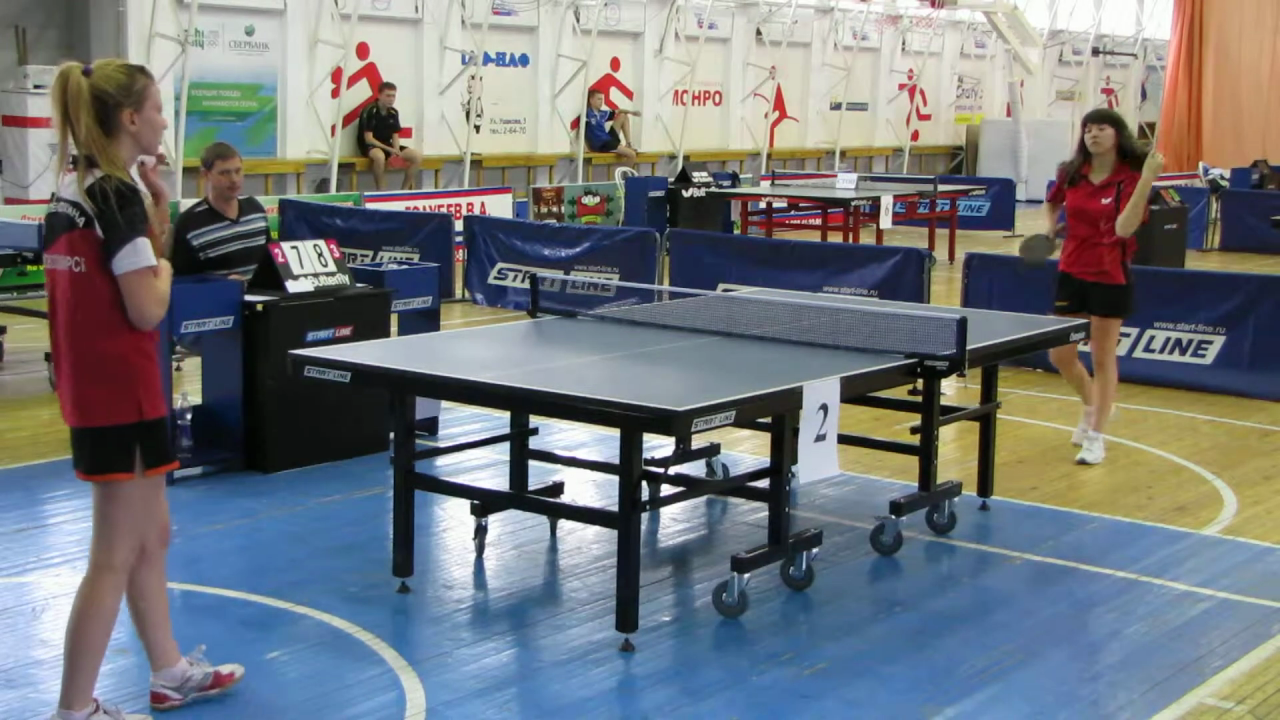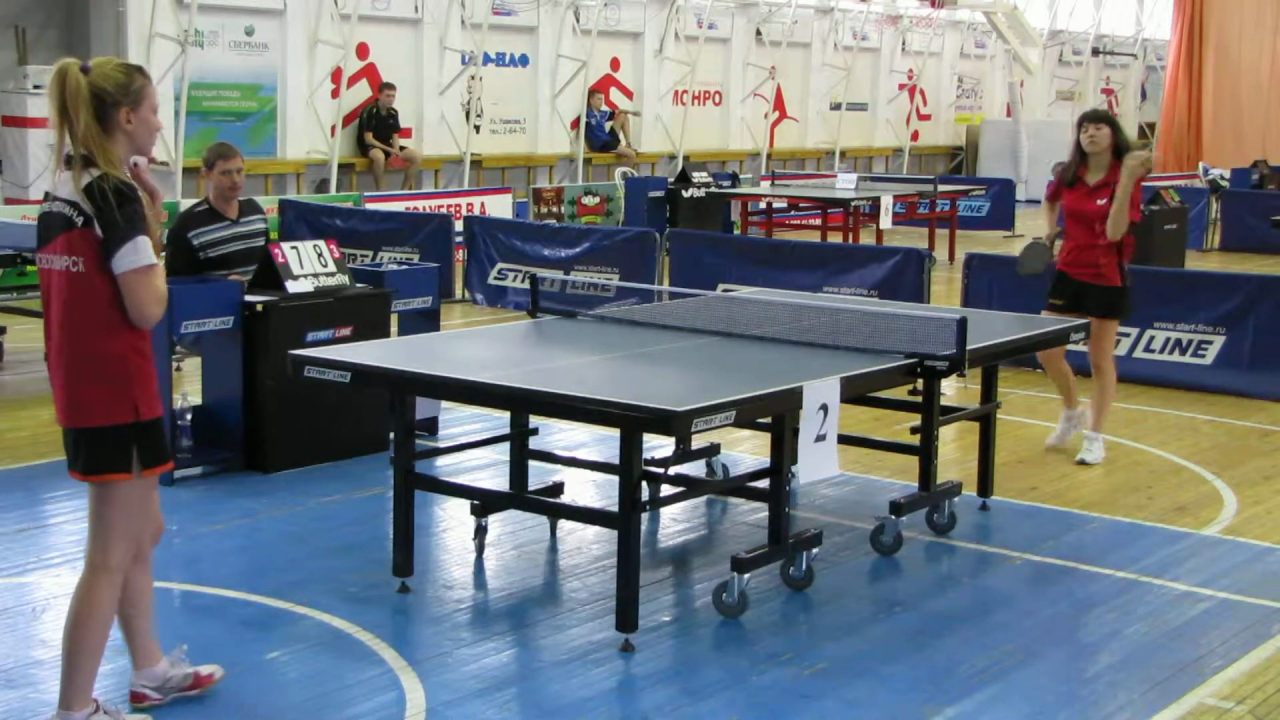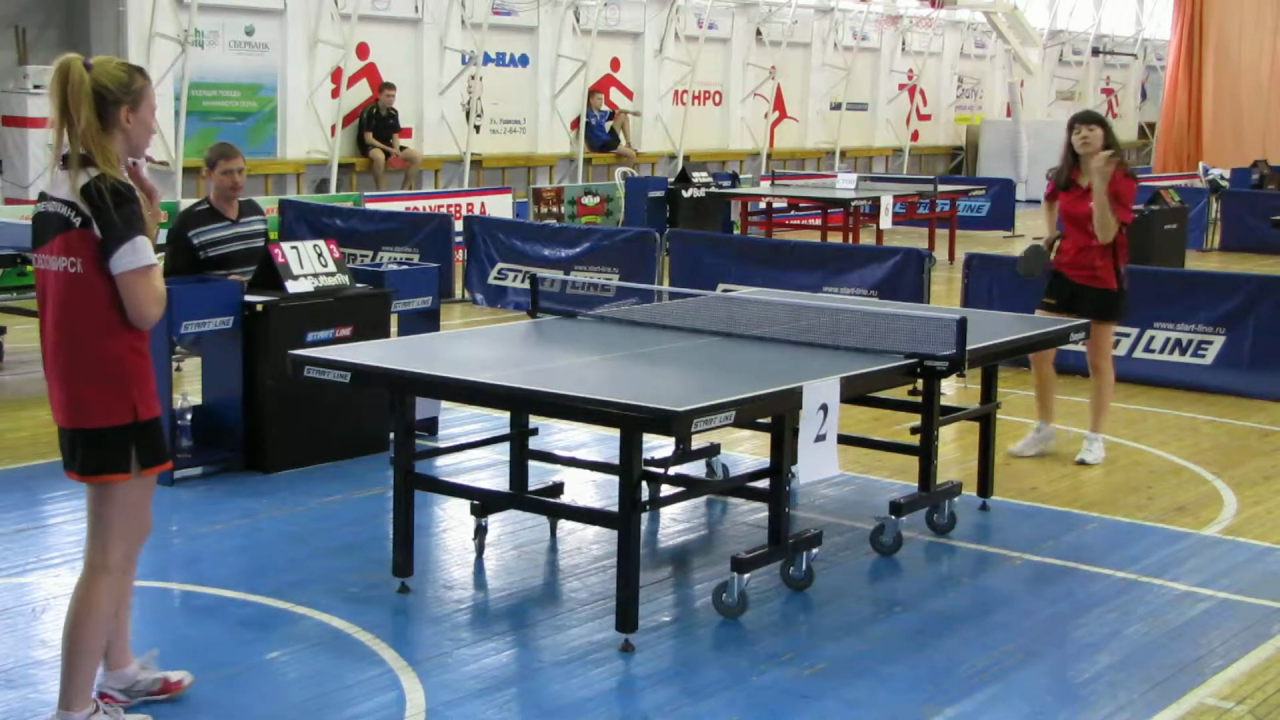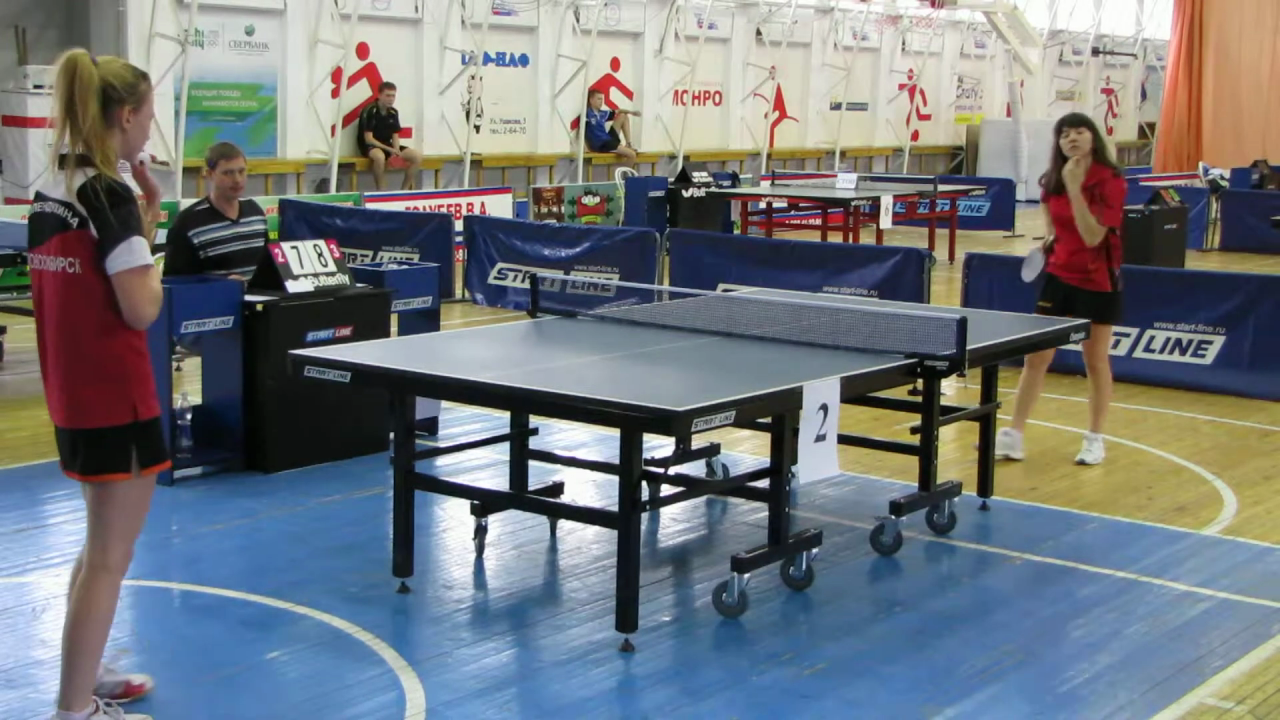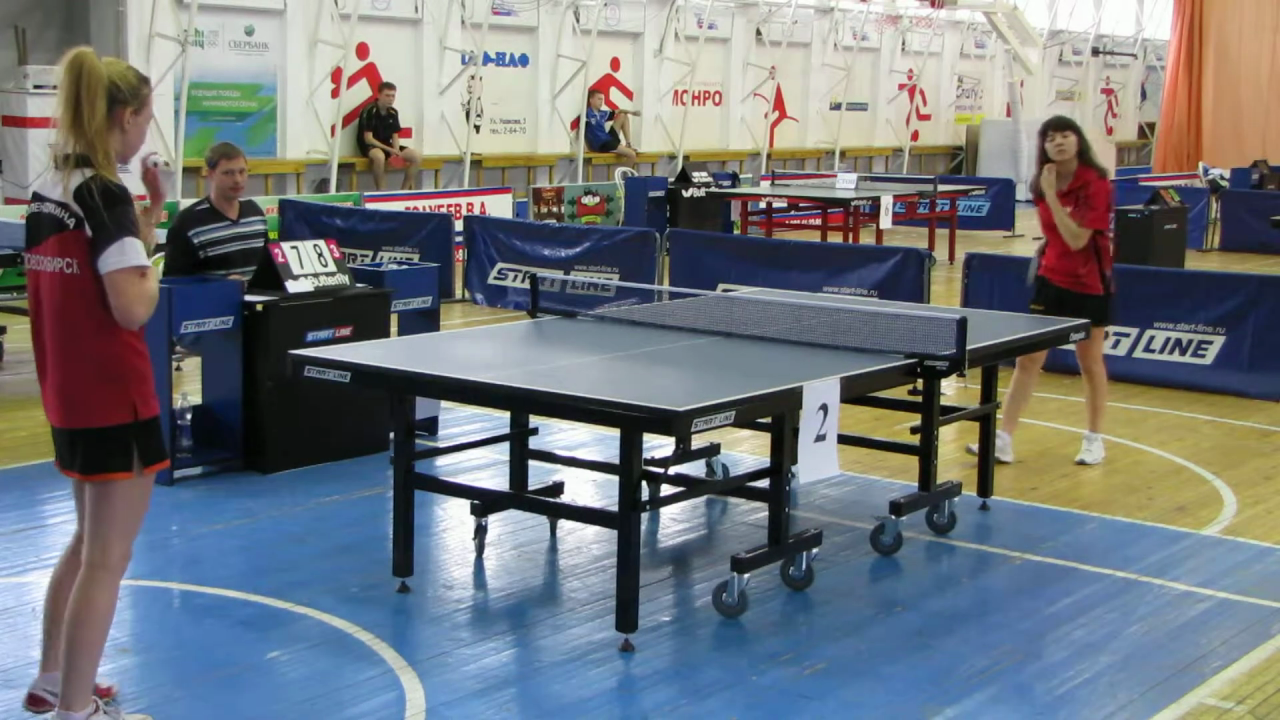
dt=0.1s
person 1, frame 1
left shoulder: (71, 189)
right shoulder: (116, 194)
right elbow: (145, 310)
left wrist: (157, 205)
right wrist: (166, 270)
left hip: (90, 392)
right hip: (121, 396)
left knee: (151, 536)
right knee: (114, 560)
person 1, frame 2
left shoulder: (63, 190)
right shoulder: (112, 194)
right elbow: (146, 309)
left wrist: (148, 213)
right wrist: (160, 269)
left hip: (81, 394)
right hip: (118, 398)
left knee: (143, 532)
right knee: (110, 557)
person 1, frame 3
left shoulder: (58, 189)
right shoulder: (111, 194)
right elbow: (146, 309)
left wrist: (147, 215)
right wrist: (157, 269)
left hip: (77, 394)
right hip: (116, 397)
left knee: (127, 535)
right knee: (109, 558)
person 1, frame 4
left shoulder: (52, 190)
right shoulder: (107, 194)
right elbow: (141, 308)
left wrist: (148, 219)
right wrist: (155, 275)
left hip: (72, 397)
right hip: (115, 400)
left knee: (104, 544)
right knee: (110, 559)
person 1, frame 5
left shoulder: (49, 190)
right shoulder: (103, 194)
right elbow: (132, 309)
left wrist: (149, 220)
right wrist: (154, 277)
left hip: (69, 396)
right hip: (114, 398)
left knee: (89, 542)
right knee: (108, 558)
person 2, frame 1
left shoulder: (1131, 180)
right shoulder: (1070, 174)
left elbow: (1125, 230)
right elbow: (1052, 204)
left wrist: (1148, 177)
right wrist: (1050, 229)
left hip: (1109, 279)
right hip: (1071, 273)
left knee: (1103, 358)
right knee: (1059, 354)
left ankle: (1095, 437)
right ankle: (1091, 407)
person 2, frame 2
left shoulder: (1129, 180)
right shoulder: (1068, 175)
left elbow: (1115, 233)
right elbow: (1050, 201)
left wrist: (1127, 180)
right wrist: (1052, 233)
left hip: (1107, 279)
right hip: (1069, 272)
left knee: (1100, 360)
right knee: (1046, 351)
left ankle: (1095, 438)
right ankle: (1074, 413)
person 2, frame 3
left shoulder: (1121, 181)
right shoulder: (1062, 177)
left elbow: (1105, 235)
left wrist: (1099, 184)
left hip: (1102, 281)
right hip: (1064, 274)
left knee: (1098, 361)
right knee: (1039, 353)
left ankle: (1094, 438)
right ankle: (1043, 429)
person 2, frame 4
left shoulder: (1111, 182)
right shoulder: (1053, 181)
left elbow: (1093, 237)
left wrist: (1074, 188)
right wrist: (1051, 237)
left hip: (1096, 284)
right hip: (1058, 278)
left knee: (1095, 363)
right knee: (1034, 357)
left ankle: (1094, 438)
right ankle: (1012, 436)
person 2, frame 5
left shoulder: (1097, 184)
right shoulder: (1043, 184)
left elbow: (1076, 240)
left wrist: (1052, 195)
right wrist: (1047, 243)
left hip: (1089, 287)
right hip: (1050, 281)
left knee: (1091, 364)
right knee: (1027, 361)
left ankle: (1094, 438)
right ankle: (1003, 440)
